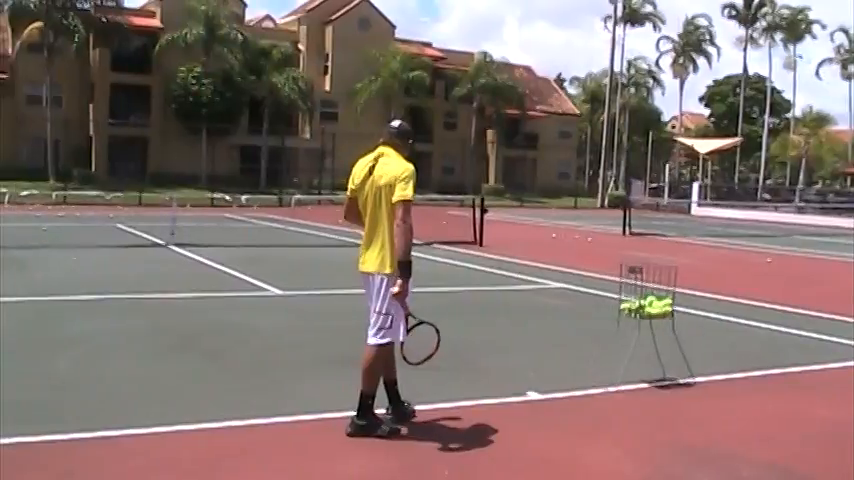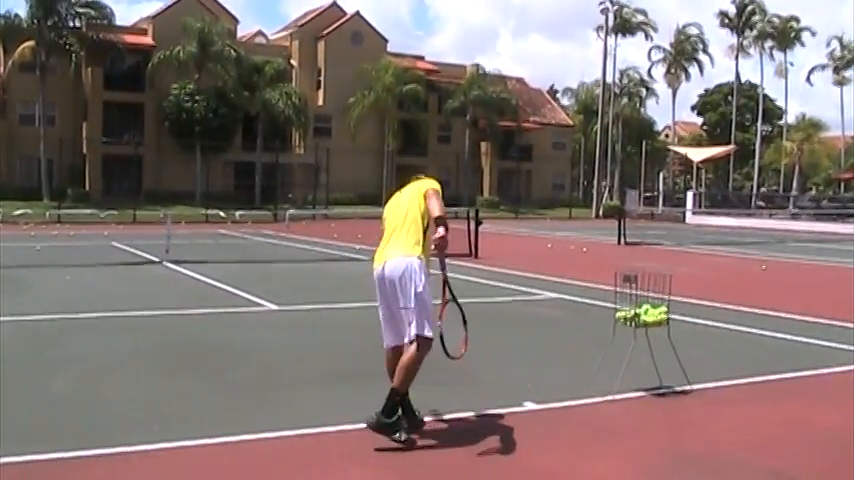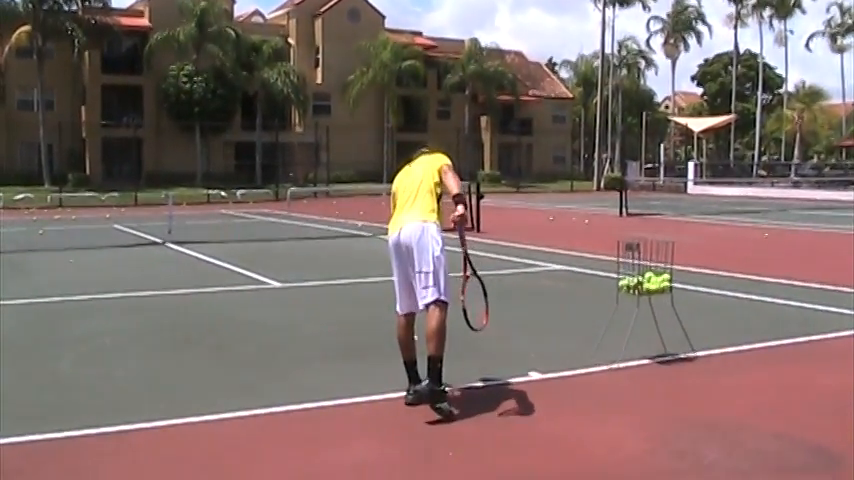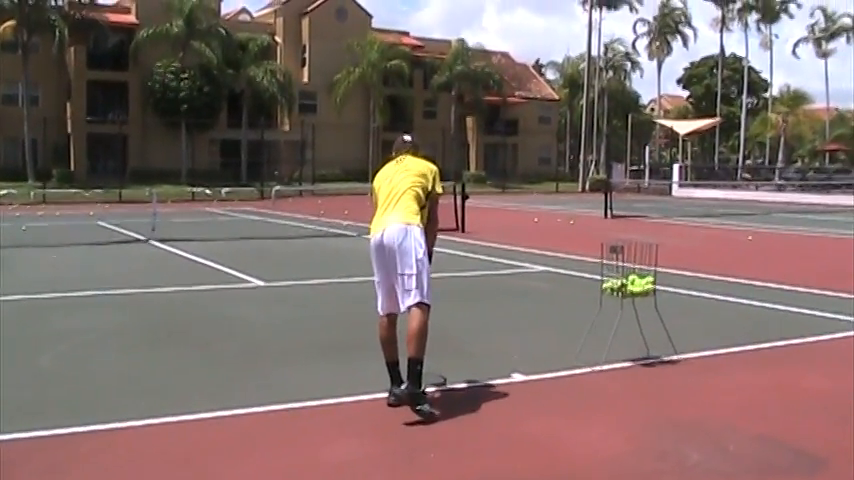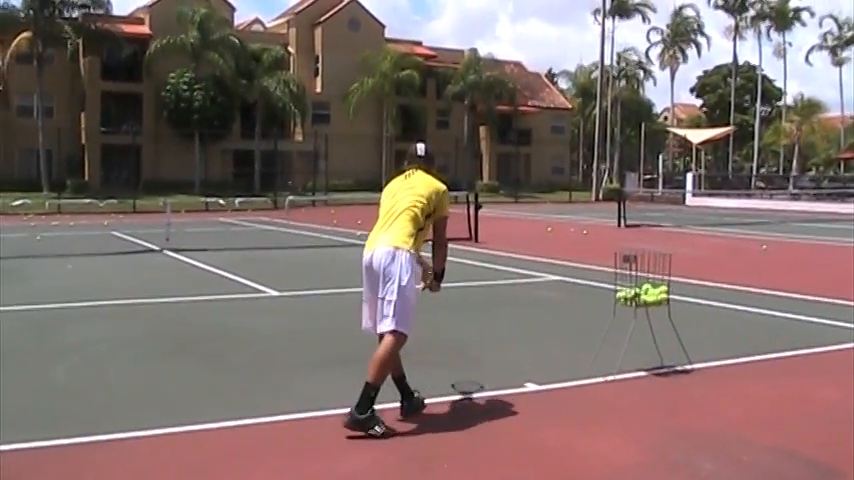
dt=1s
person 1, frame 1
left shoulder: (362, 165)
right shoulder: (403, 169)
left elbow: (350, 213)
right elbow: (402, 223)
right wrist: (403, 274)
left hip: (370, 261)
right hip: (388, 265)
left knee: (385, 336)
right knee: (380, 339)
left ankle: (395, 404)
right ankle: (363, 417)
person 1, frame 2
left shoulder: (393, 200)
right shoulder: (427, 185)
right elbow: (435, 199)
right wrist: (441, 227)
left hip: (381, 264)
right hip: (407, 262)
left knee: (395, 344)
right knee: (420, 340)
left ankle: (407, 414)
right ankle: (387, 414)
person 1, frame 3
left shoulder: (401, 175)
right shoulder: (437, 159)
right elbow: (449, 174)
right wrist: (460, 202)
left hip: (396, 232)
right hip: (422, 228)
left knee: (405, 310)
right knee: (436, 302)
left ankle: (414, 384)
right ankle: (433, 384)
person 1, frame 4
left shoulder: (382, 173)
right shoulder: (428, 168)
right elbow: (431, 219)
right wrist: (428, 253)
left hip: (377, 233)
right hip: (406, 230)
left knee: (387, 311)
right knee: (418, 305)
left ankle: (396, 385)
right ankle: (413, 386)
person 1, frame 5
left shoulder: (393, 185)
right shoulder: (437, 188)
right elbow: (439, 240)
left wrist: (422, 265)
right wrist: (437, 275)
left hip: (371, 251)
right hip: (396, 254)
left knee: (387, 331)
right knee: (395, 333)
left ankle: (408, 398)
right ankle: (361, 410)
